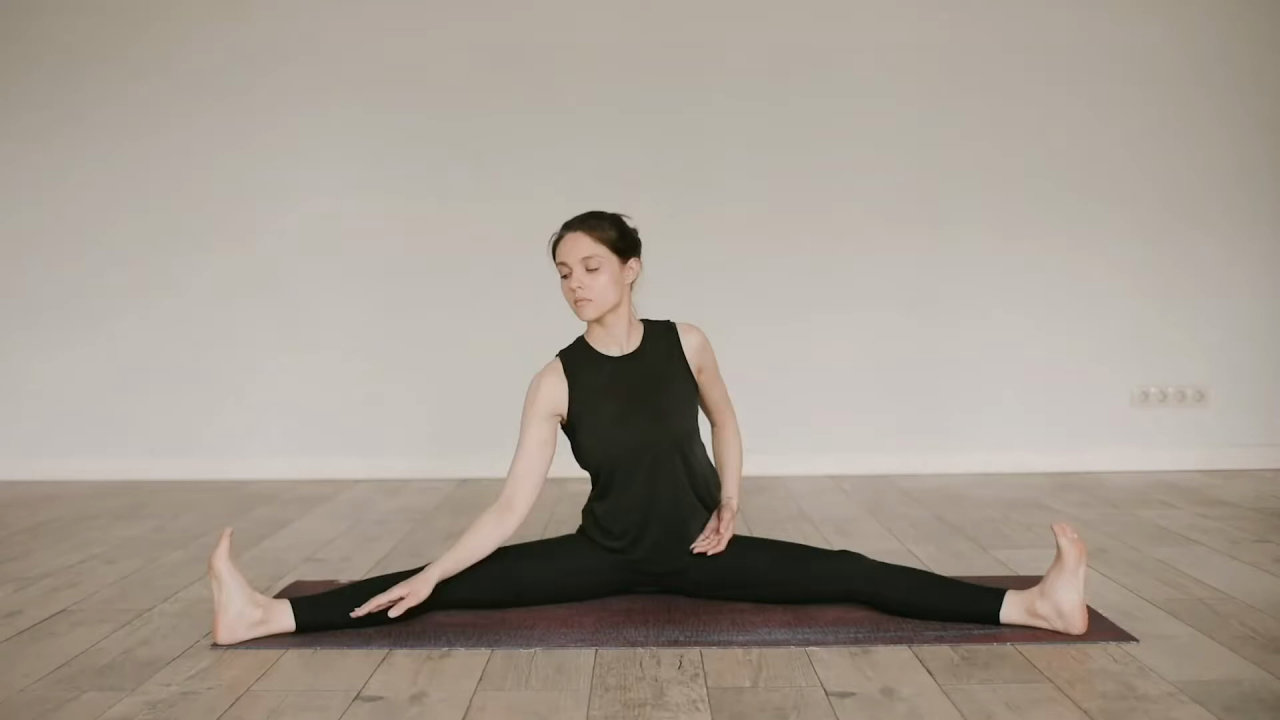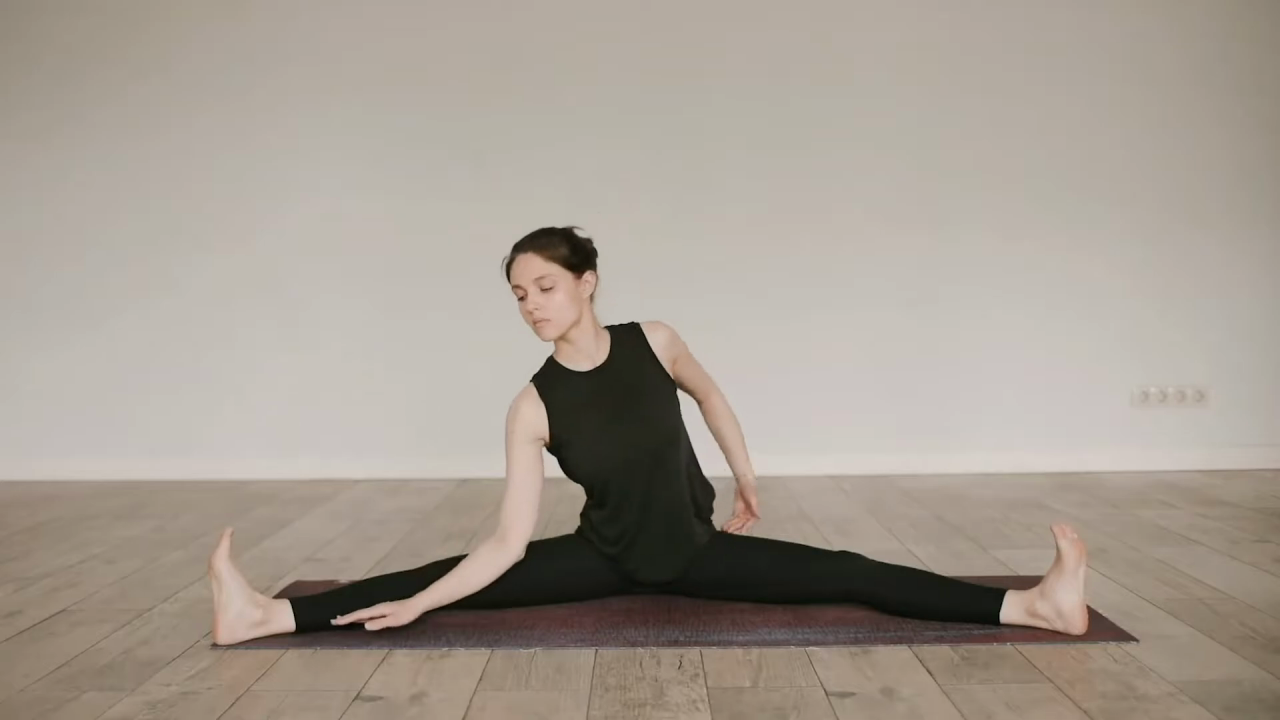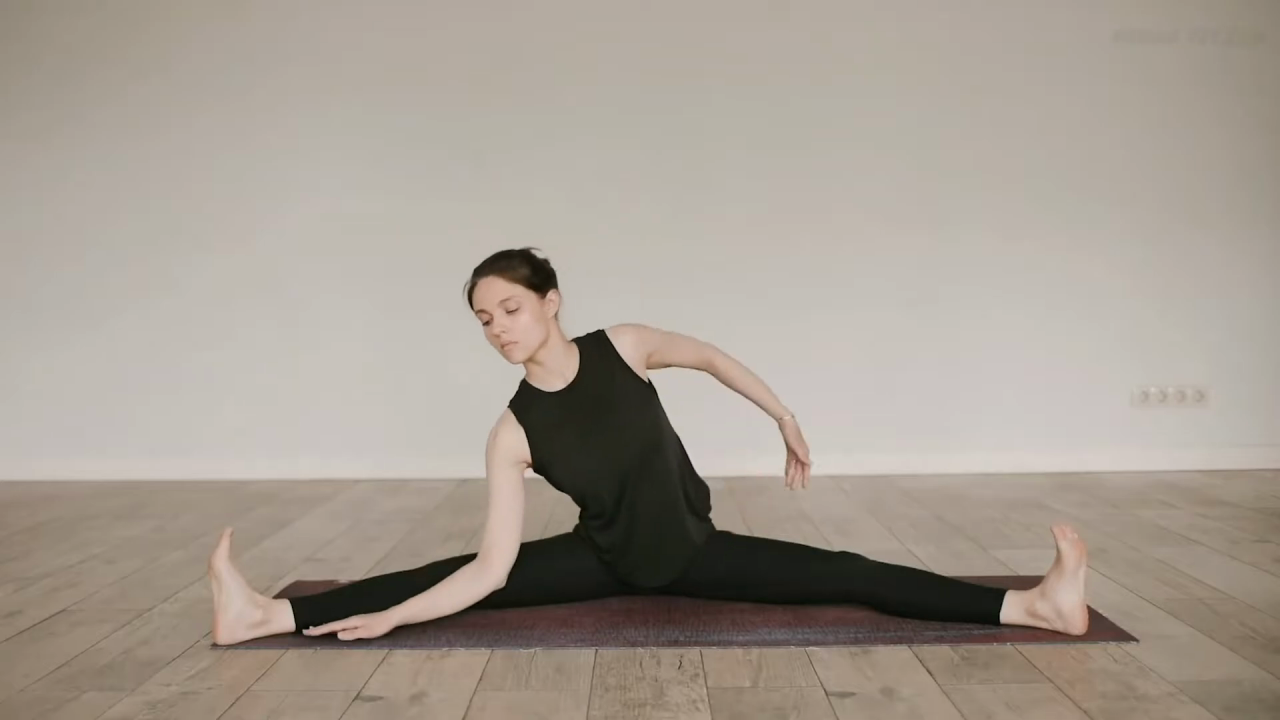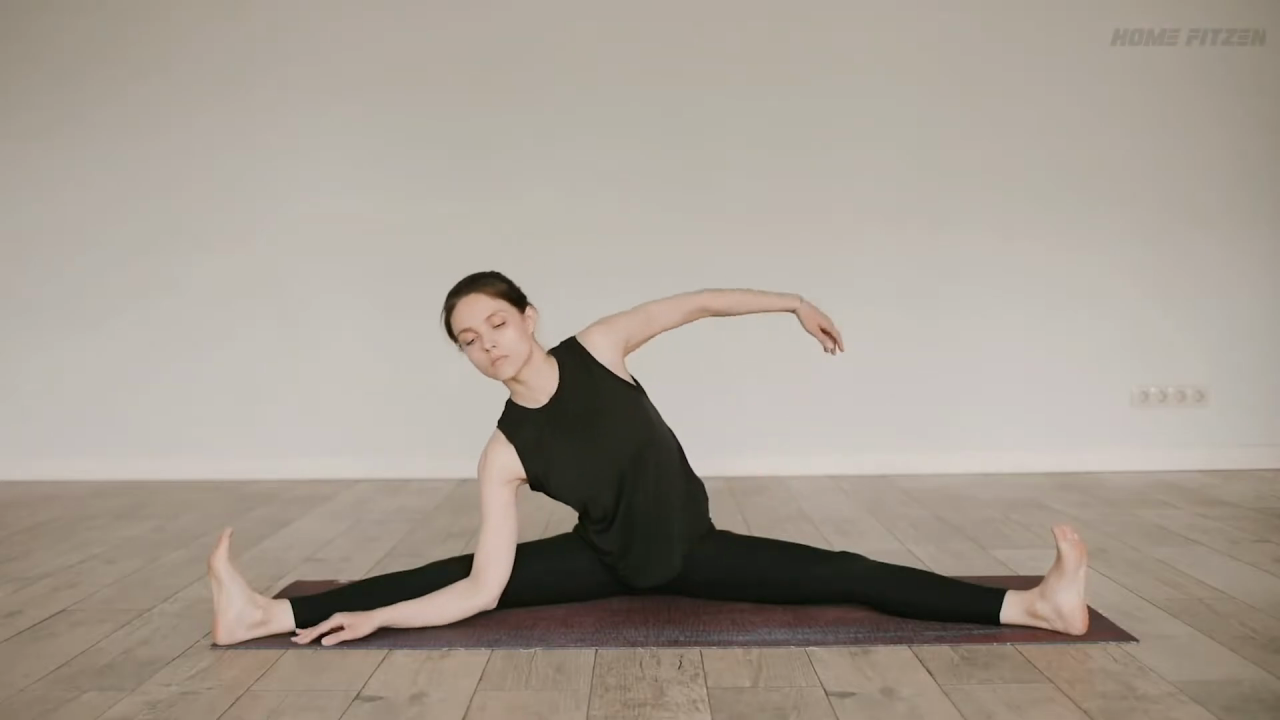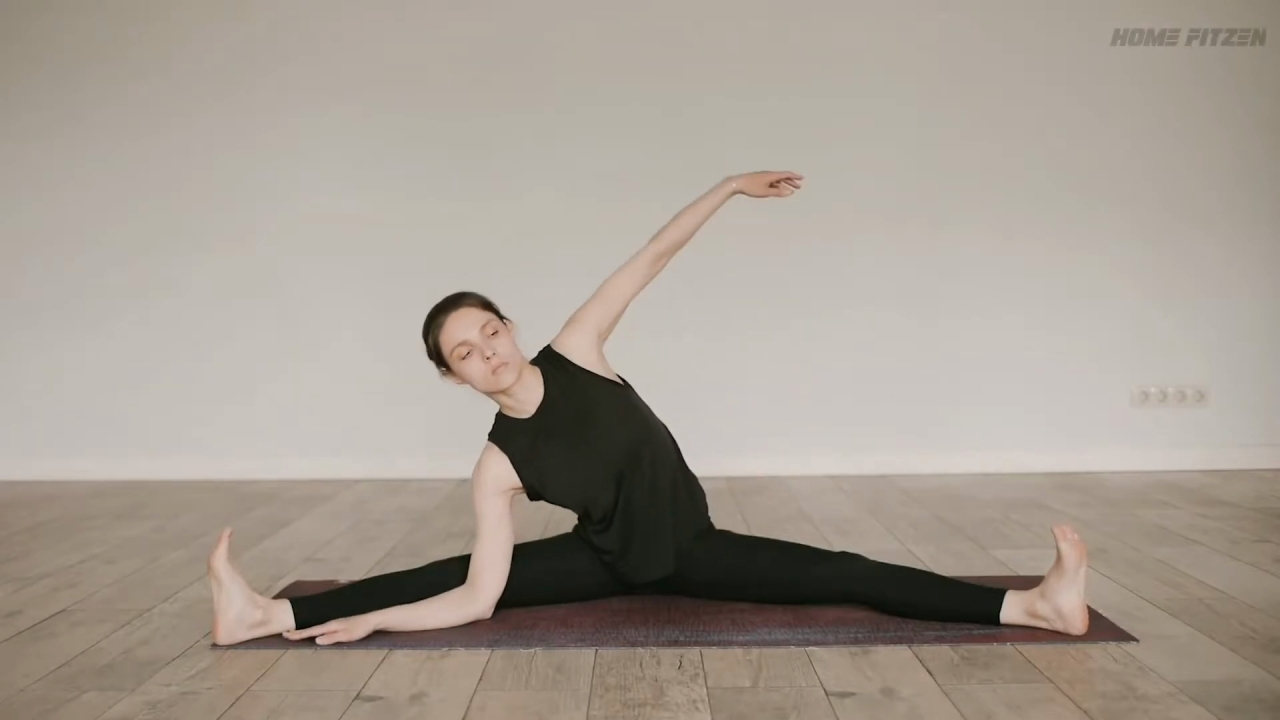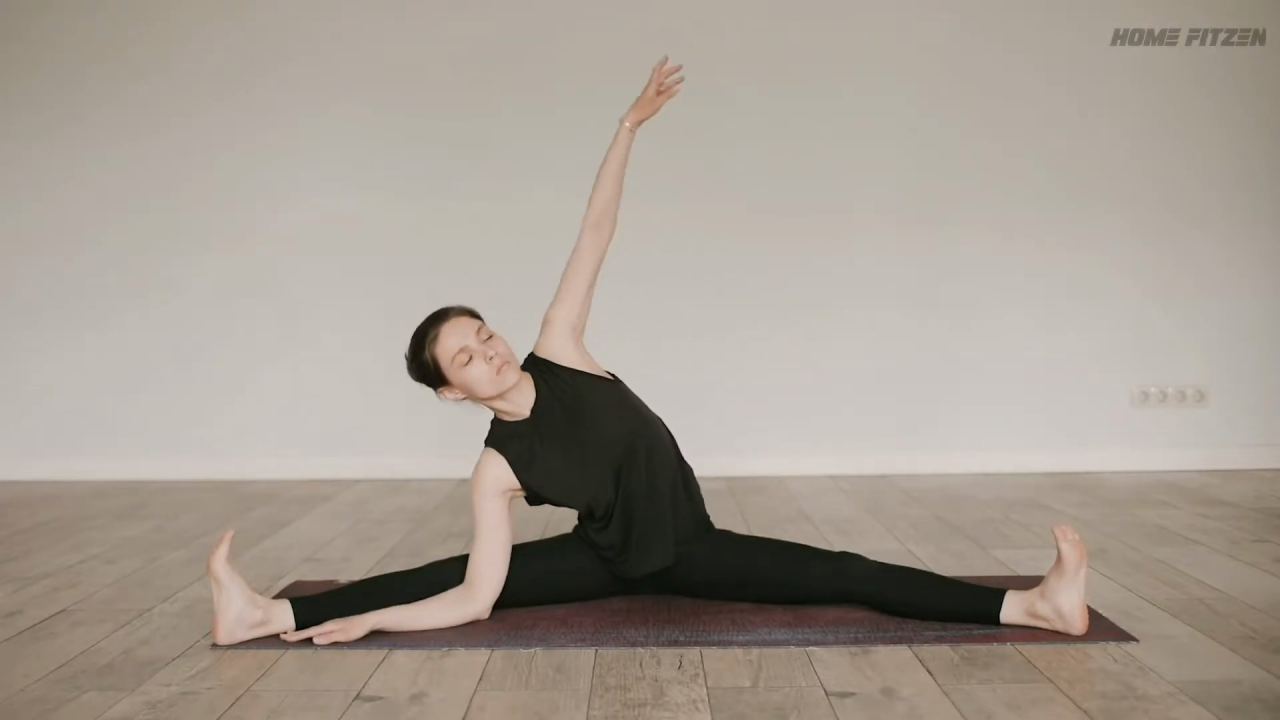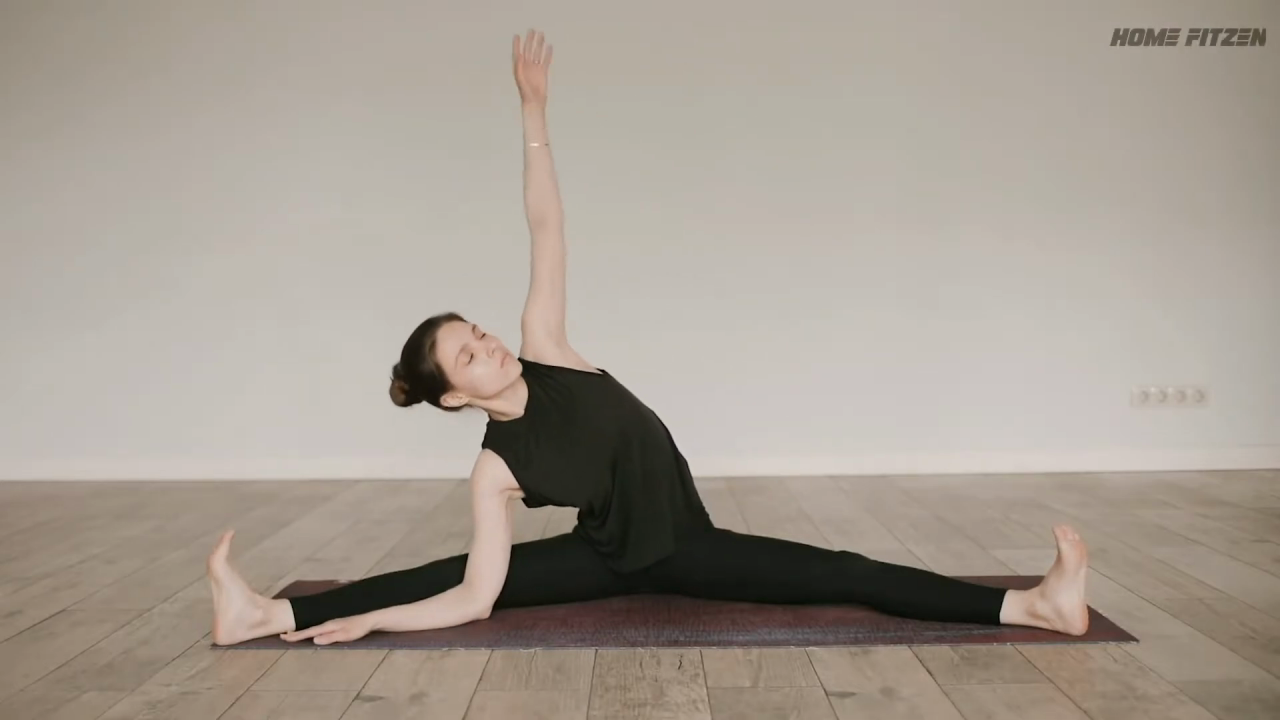
dt=0.3s
person 1, frame 1
left shoulder: (685, 343)
right shoulder: (554, 383)
left elbow: (723, 418)
right elbow: (508, 509)
left wrist: (730, 504)
right wrist: (427, 580)
left hip: (695, 548)
right hip: (606, 554)
left knee: (846, 574)
right knee: (465, 579)
left ankle: (1029, 605)
right ankle: (268, 616)
person 1, frame 2
left shoulder: (653, 342)
right shoulder: (532, 406)
left elbow: (709, 394)
right elbow: (510, 542)
left wrist: (745, 480)
right wrist: (416, 605)
left hip: (694, 547)
right hip: (605, 557)
left knee: (844, 575)
right knee: (459, 579)
left ankle: (1028, 605)
right ankle: (271, 616)
person 1, frame 3
left shoulder: (622, 347)
right shoulder: (511, 434)
left elbow: (709, 357)
right elbow: (494, 569)
left wrist: (786, 420)
right wrist: (390, 617)
left hip: (692, 548)
right hip: (604, 560)
left knee: (844, 577)
right knee: (456, 576)
left ankle: (1030, 606)
right ankle: (271, 615)
person 1, frame 4
left shoulder: (598, 345)
right shoulder: (503, 453)
left elbow: (694, 303)
right elbow: (483, 589)
left wrist: (791, 301)
right wrist: (377, 616)
left hip: (689, 548)
right hip: (604, 560)
left knee: (840, 574)
right knee: (456, 571)
left ankle: (1029, 605)
right ankle: (271, 615)
person 1, frame 5
left shoulder: (571, 354)
right shoulder: (496, 470)
left elbow: (648, 263)
right elbow: (478, 600)
left wrist: (725, 189)
right wrist: (371, 619)
left hip: (690, 550)
right hip: (605, 564)
left knee: (842, 573)
right knee: (454, 576)
left ankle: (1026, 605)
person 1, frame 6
left shoulder: (557, 352)
right shoulder: (497, 469)
left elbow: (595, 231)
right elbow: (475, 600)
left wrist: (631, 123)
right wrist: (370, 620)
left hip: (685, 545)
right hip: (606, 559)
left knee: (842, 575)
right knee: (450, 572)
left ankle: (1029, 606)
person 1, frame 7
left shoulder: (541, 351)
right shoulder: (495, 469)
left elbow: (546, 229)
right elbow: (477, 600)
left wrist: (534, 110)
right wrist: (370, 621)
left hip: (683, 545)
right hip: (605, 558)
left knee: (844, 575)
right knee: (452, 571)
left ankle: (1027, 604)
